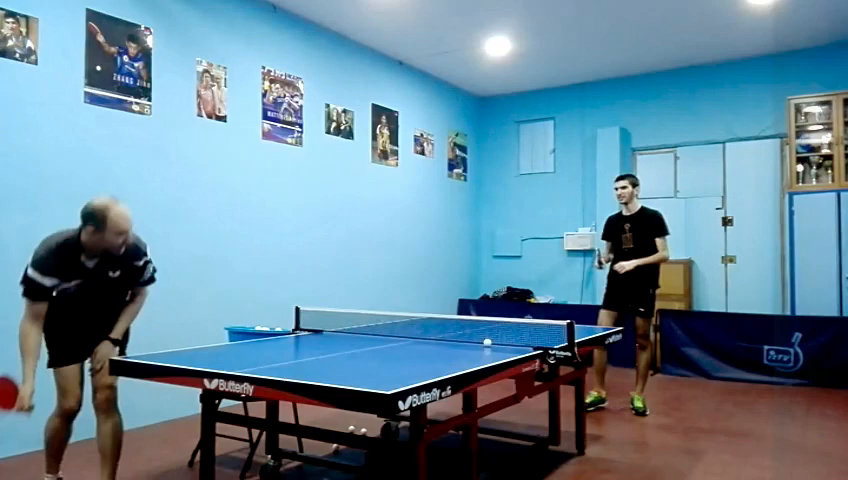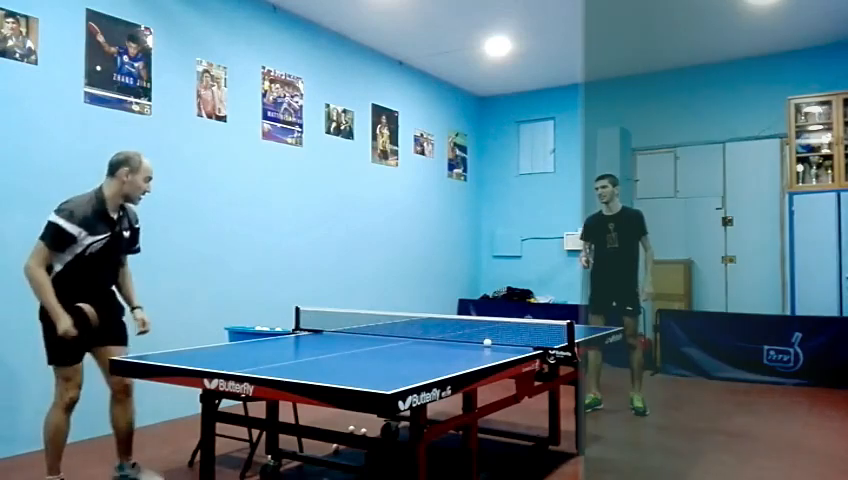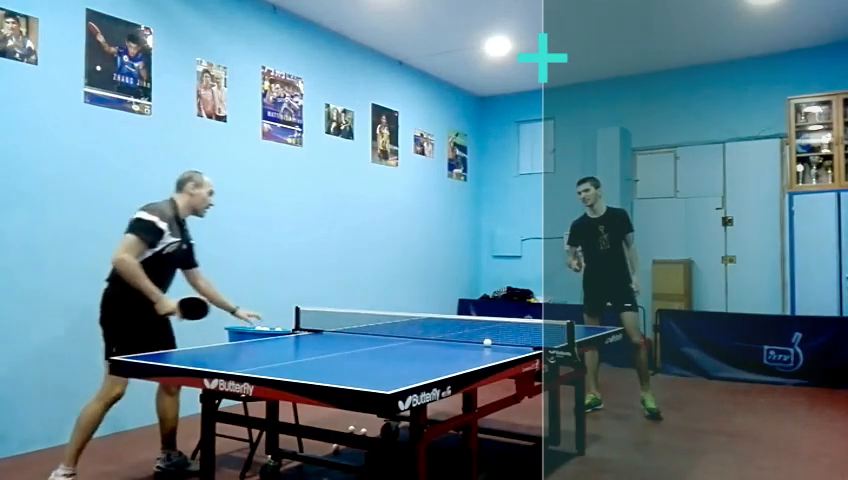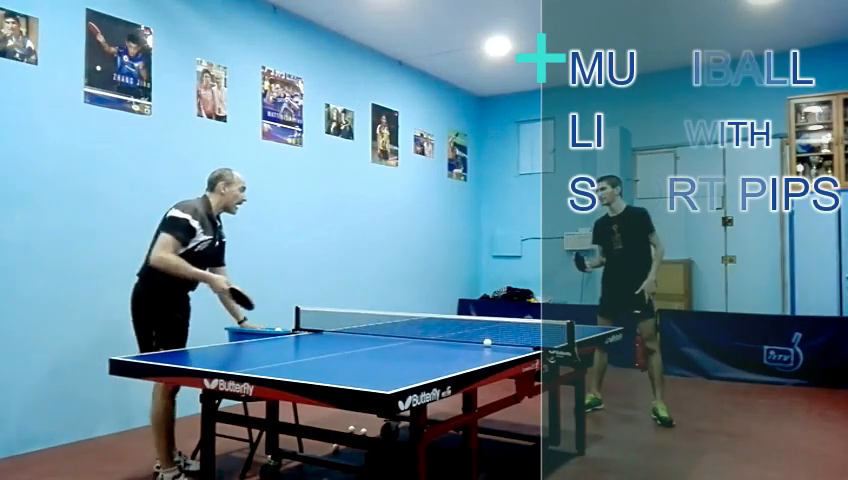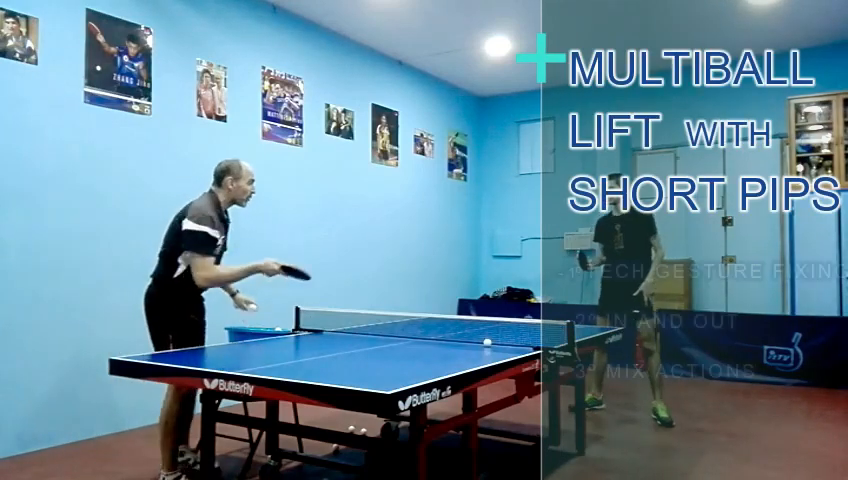
dt=0.5s
person 1, frame 1
left shoulder: (133, 250)
right shoulder: (50, 255)
left elbow: (139, 294)
right elbow: (33, 320)
left wrist: (113, 340)
right wrist: (28, 381)
left hip: (110, 325)
right hip: (66, 325)
left knee: (106, 402)
right knee: (68, 405)
person 1, frame 2
left shoulder: (129, 219)
right shoulder: (74, 213)
right elbow: (34, 266)
left wrist: (135, 307)
right wrist: (58, 315)
left hip: (104, 306)
right hip: (67, 309)
left knee: (122, 386)
right knee: (68, 396)
person 1, frame 3
left shoulder: (182, 233)
right shoulder: (154, 215)
left elbow: (198, 281)
right elbow: (121, 259)
left wrist: (234, 310)
right wrist: (158, 298)
left hip: (151, 311)
right hip: (123, 308)
left knee: (171, 380)
right knee: (112, 390)
left ankle: (168, 455)
person 1, frame 4
left shoulder: (216, 229)
right shoulder: (187, 213)
left elbow: (221, 282)
right elbow: (159, 258)
left wrist: (241, 319)
right wrist: (206, 277)
left hip: (177, 303)
right hip: (153, 301)
left knee: (171, 380)
right knee: (166, 381)
person 1, frame 5
left shoulder: (218, 215)
right shoulder: (201, 216)
right elbow: (204, 276)
left wrist: (234, 293)
right wrist: (256, 268)
left hip: (187, 303)
right hip: (168, 304)
right knee: (180, 385)
left ankle: (182, 452)
person 2, frame 1
left shoulder: (652, 217)
right shoulder: (612, 221)
left elbow: (664, 254)
left wrist: (634, 263)
right wrist: (602, 259)
left hip: (643, 287)
right hip: (615, 286)
left knee: (643, 340)
left ankle: (638, 395)
right ankle: (598, 392)
person 2, frame 2
left shoulder: (634, 216)
right shoulder: (592, 221)
left elbow: (648, 250)
right elbow: (586, 250)
left wrist: (648, 281)
right wrist: (584, 258)
left hip: (628, 286)
right hip: (600, 286)
left knee: (632, 340)
left ankle: (636, 395)
right ankle: (593, 394)
person 2, frame 3
left shoulder: (619, 216)
right shoulder: (578, 225)
left elbow: (630, 247)
right elbow: (571, 255)
left wrist: (635, 275)
right wrist: (574, 263)
left hip: (621, 284)
right hip: (593, 287)
left knee: (636, 340)
left ankle: (646, 395)
right ankle: (593, 395)
person 2, frame 4
left shoulder: (639, 215)
right shoulder: (600, 224)
left elbow: (658, 248)
left wrist: (651, 278)
right wrist: (590, 264)
left hip: (638, 288)
right hip: (611, 288)
left knee: (650, 344)
left ankle: (658, 403)
right ankle: (594, 395)
person 2, frame 5
left shoulder: (643, 217)
right shoulder: (603, 223)
left elbow: (659, 251)
left wrist: (650, 279)
right wrist: (592, 263)
left hip: (637, 289)
right hip: (610, 290)
left knee: (649, 345)
left ankle: (658, 404)
right ankle: (595, 396)
